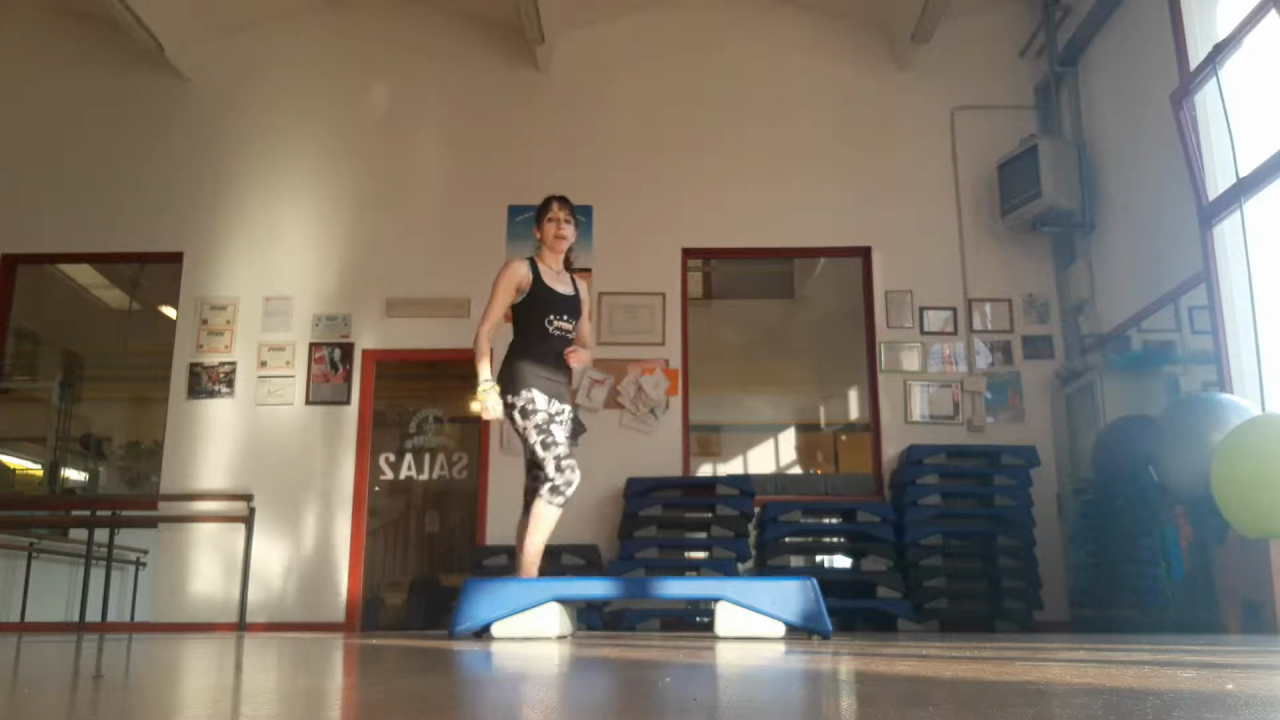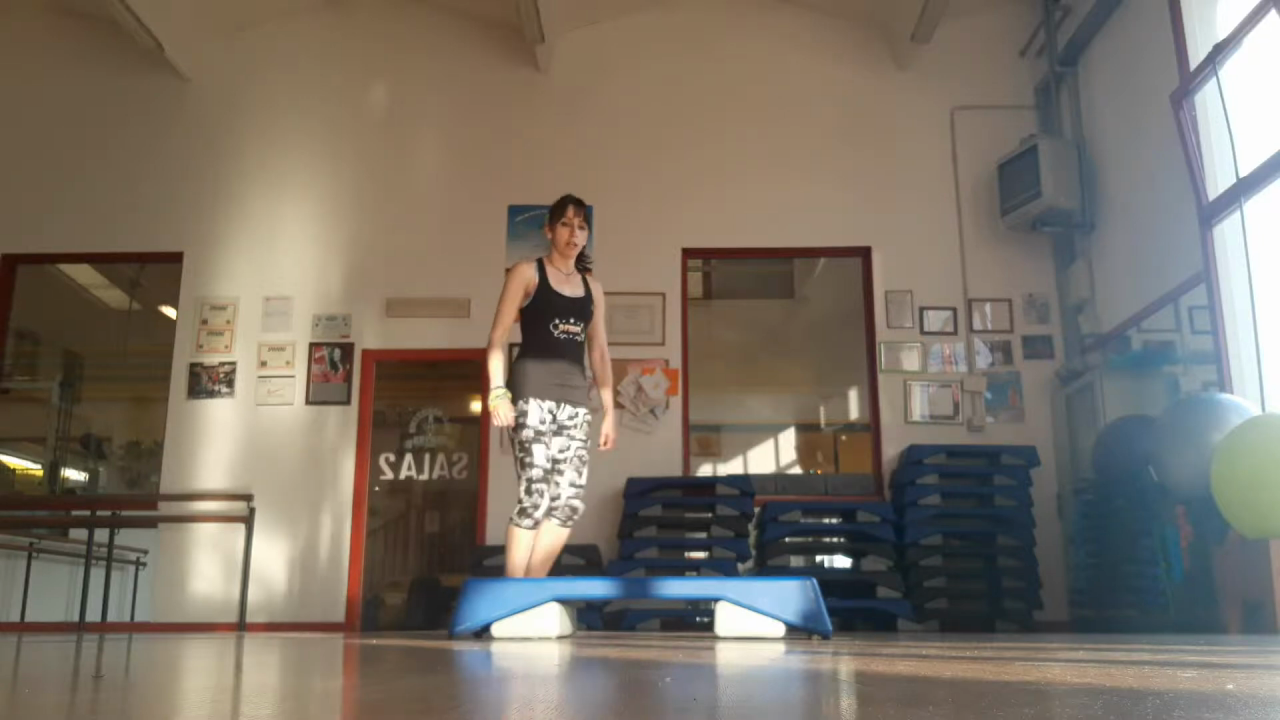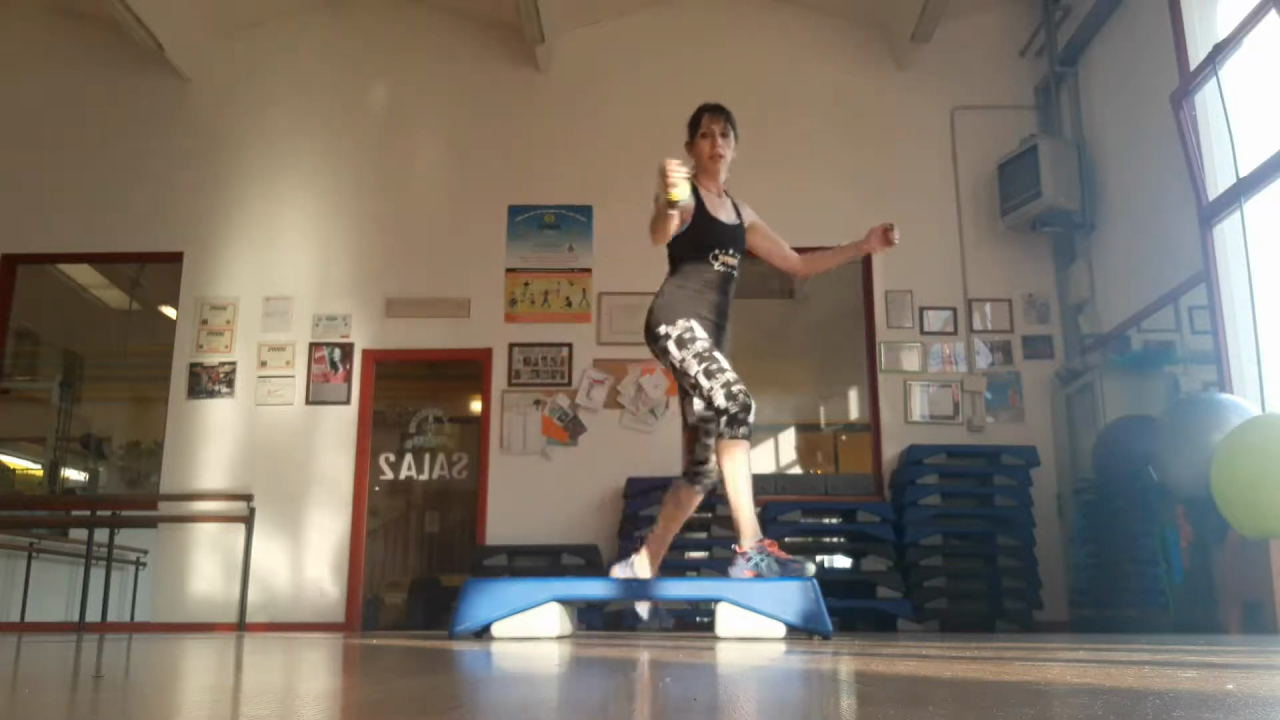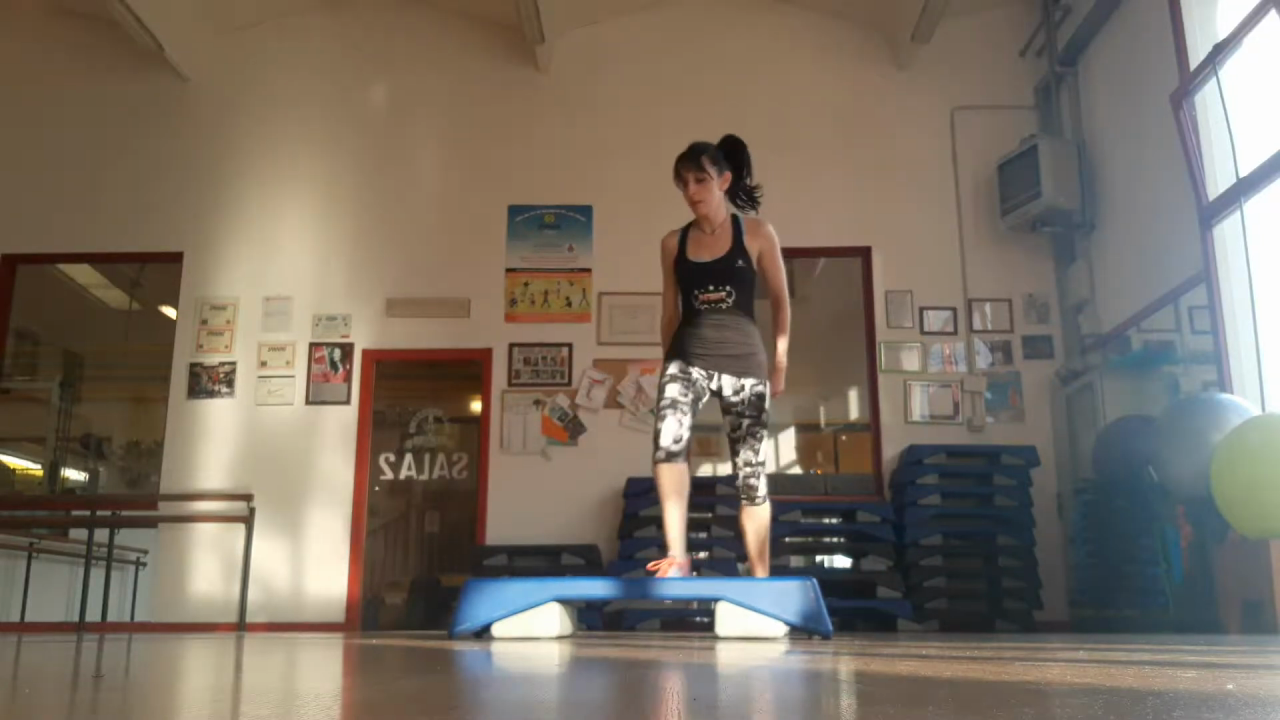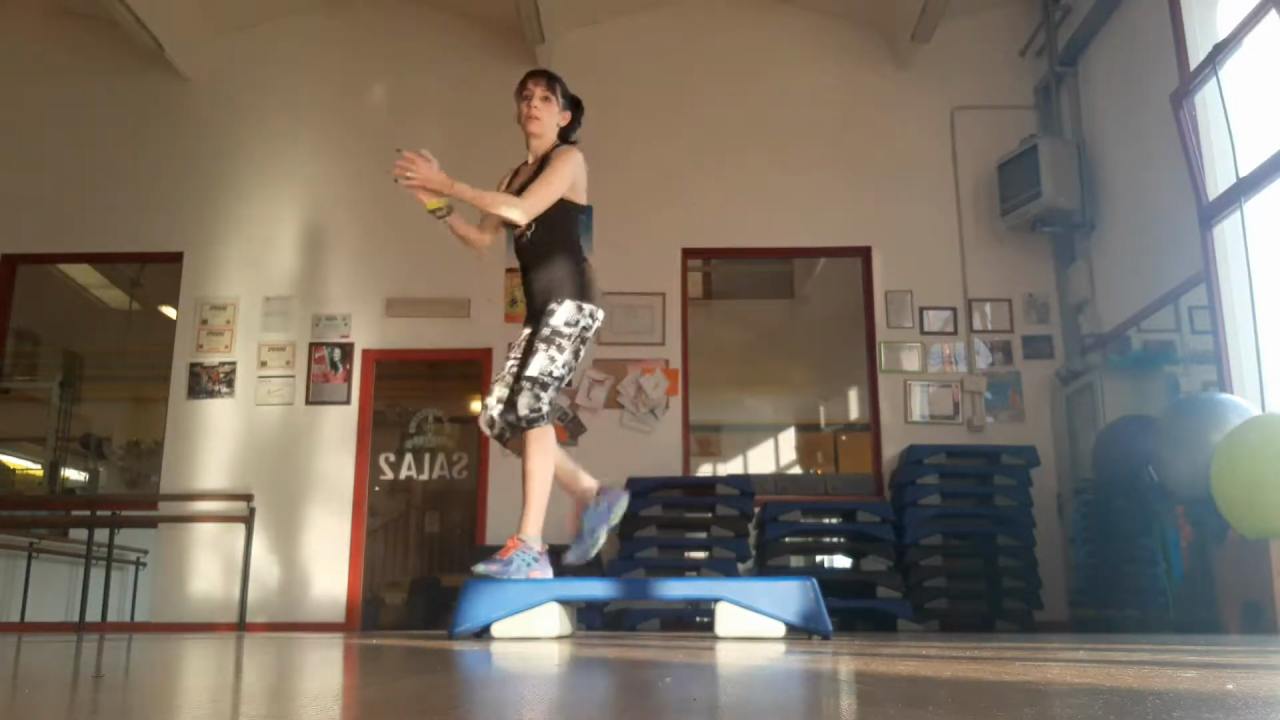
dt=1s
person 1, frame 1
left shoulder: (579, 288)
right shoulder: (519, 270)
left elbow: (585, 345)
right elbow: (486, 328)
left wrist: (583, 355)
right wrist: (486, 383)
left hip: (558, 393)
right hip: (522, 386)
left knee: (543, 493)
right knee: (565, 475)
right ankle: (523, 579)
person 1, frame 2
left shoulder: (592, 288)
right shoulder: (527, 273)
left elbow: (599, 352)
right elbow: (497, 339)
left wrist: (608, 410)
right wrist: (498, 391)
left hip: (574, 397)
right hip: (531, 392)
left knee: (569, 503)
right knee: (533, 495)
person 1, frame 3
left shoulder: (742, 215)
right shoulder: (679, 197)
left elbow: (794, 264)
right elbow: (658, 234)
left wrist: (858, 248)
right wrist: (671, 195)
left hip: (708, 333)
right hip: (677, 319)
left knee: (706, 461)
right knee: (736, 404)
left ankle: (640, 565)
right ankle: (749, 551)
person 1, frame 4
left shoulder: (756, 233)
right shoulder: (673, 244)
left elbow: (780, 301)
left wrist: (778, 364)
right wrist: (665, 363)
left hip: (743, 364)
right hip: (687, 360)
left knee: (751, 473)
right knee: (669, 437)
left ankle: (760, 582)
right ankle: (676, 560)
person 1, frame 5
left shoulder: (569, 158)
right shoulder: (514, 174)
left elbow: (522, 211)
right elbow: (481, 236)
left wrist: (447, 185)
right wrist: (434, 197)
left hip: (569, 300)
right hip: (540, 307)
left knee: (530, 406)
right knee: (496, 415)
left ankle: (529, 547)
right ankle: (592, 496)
